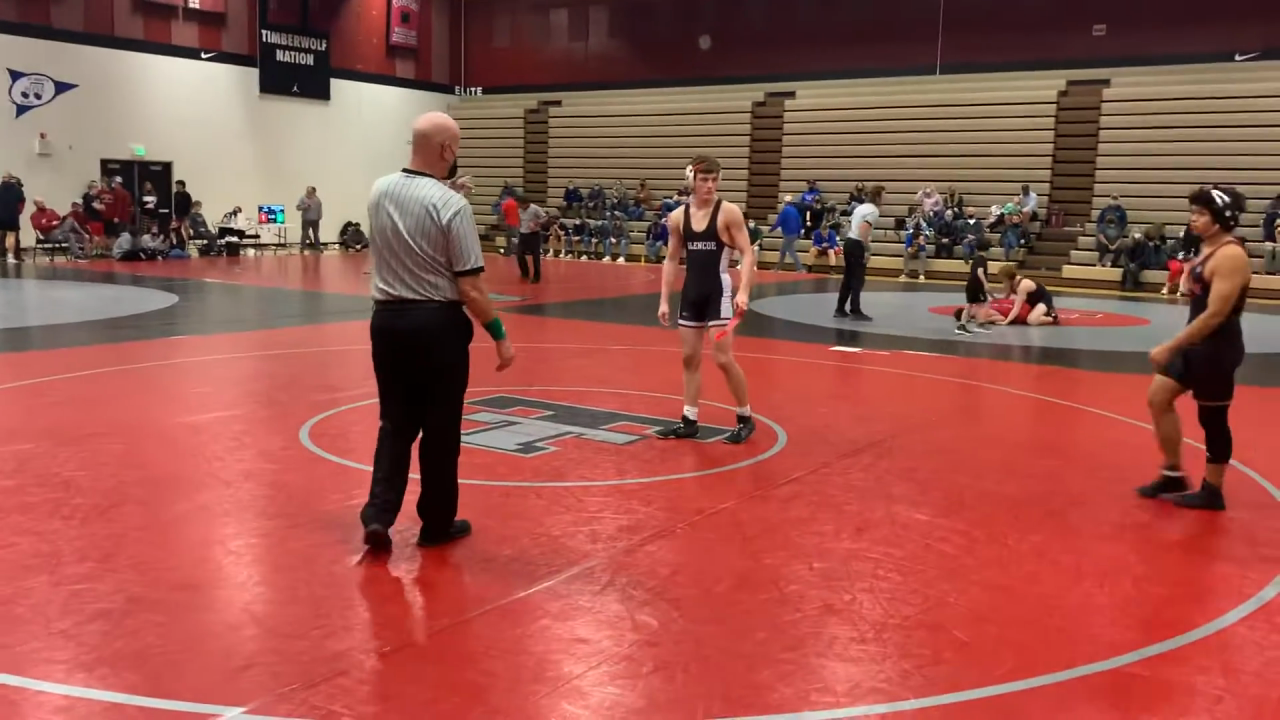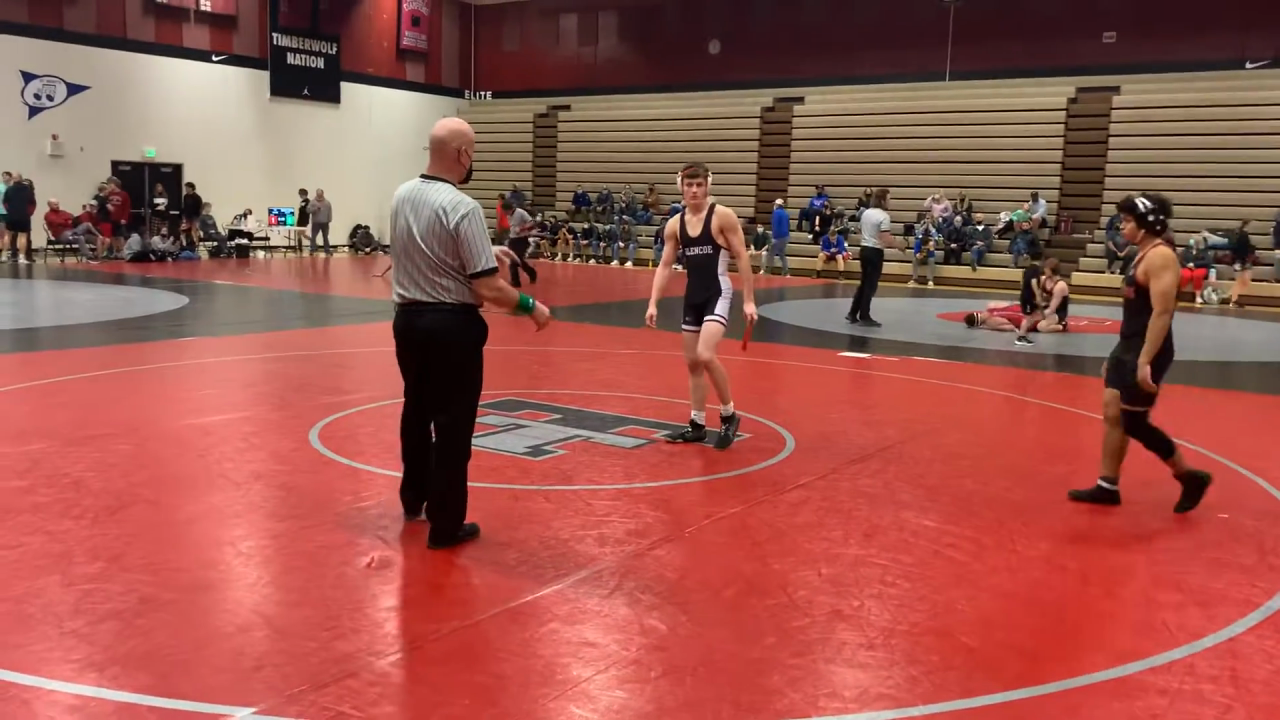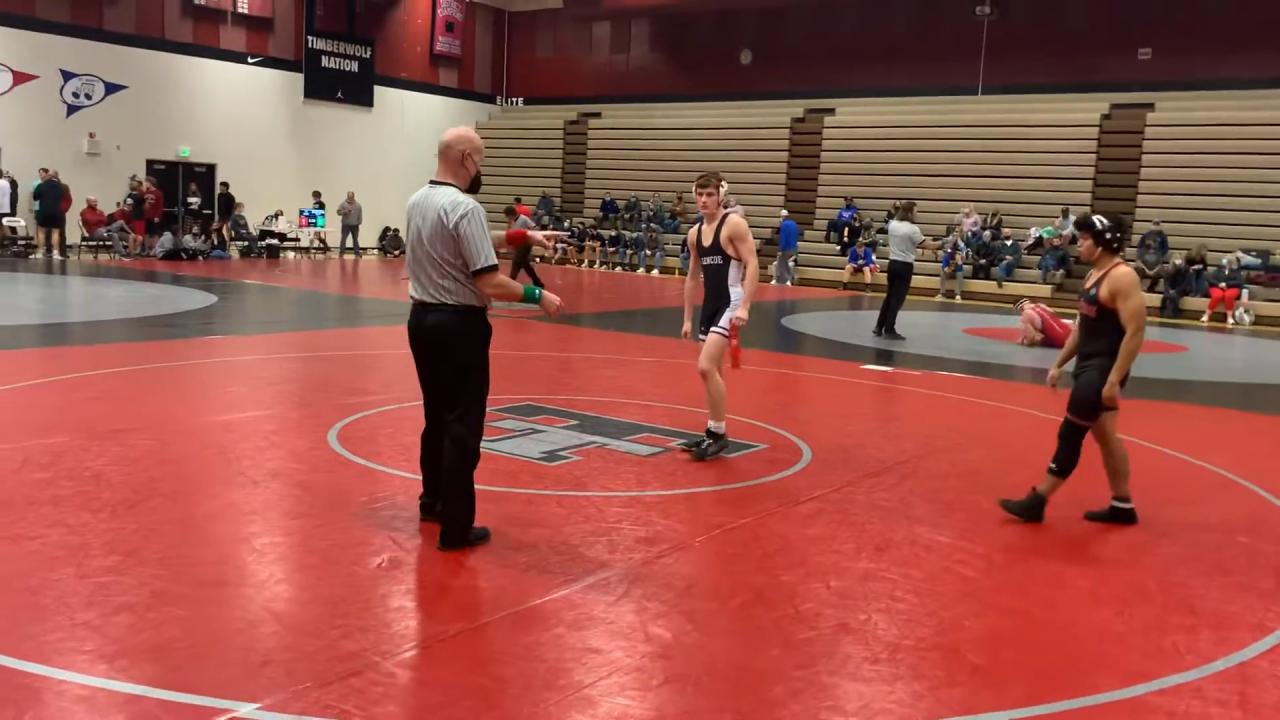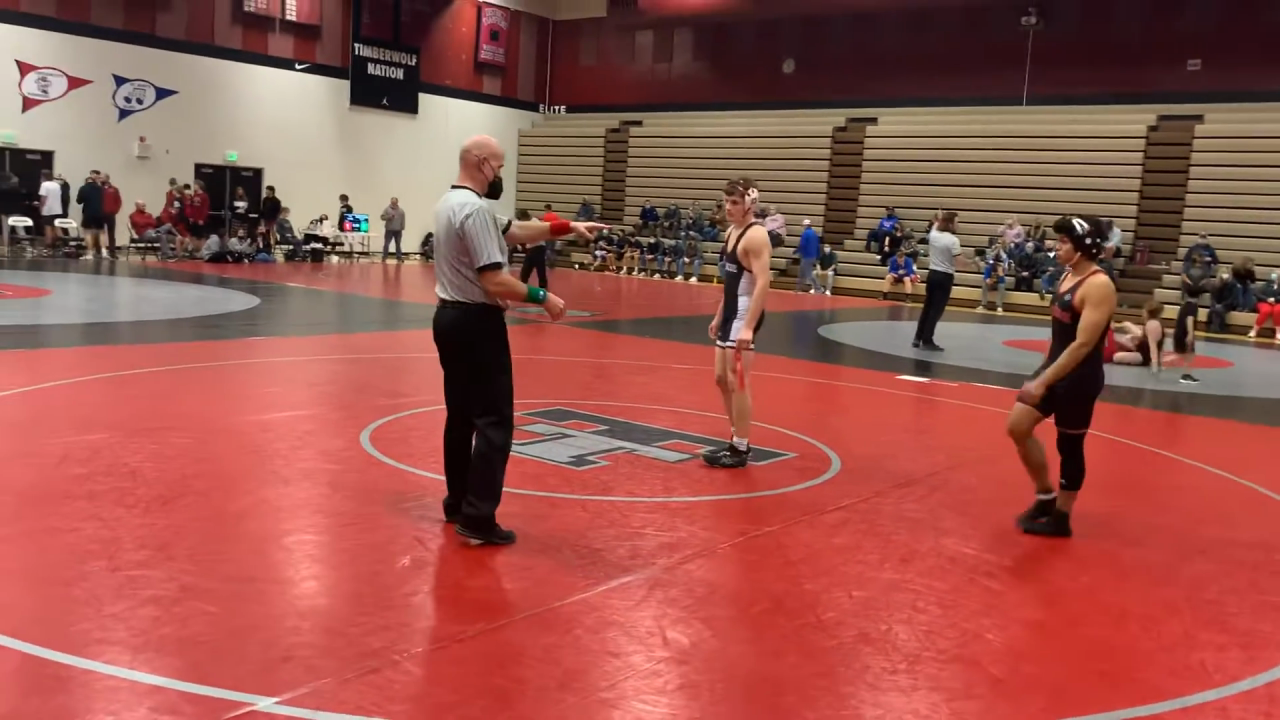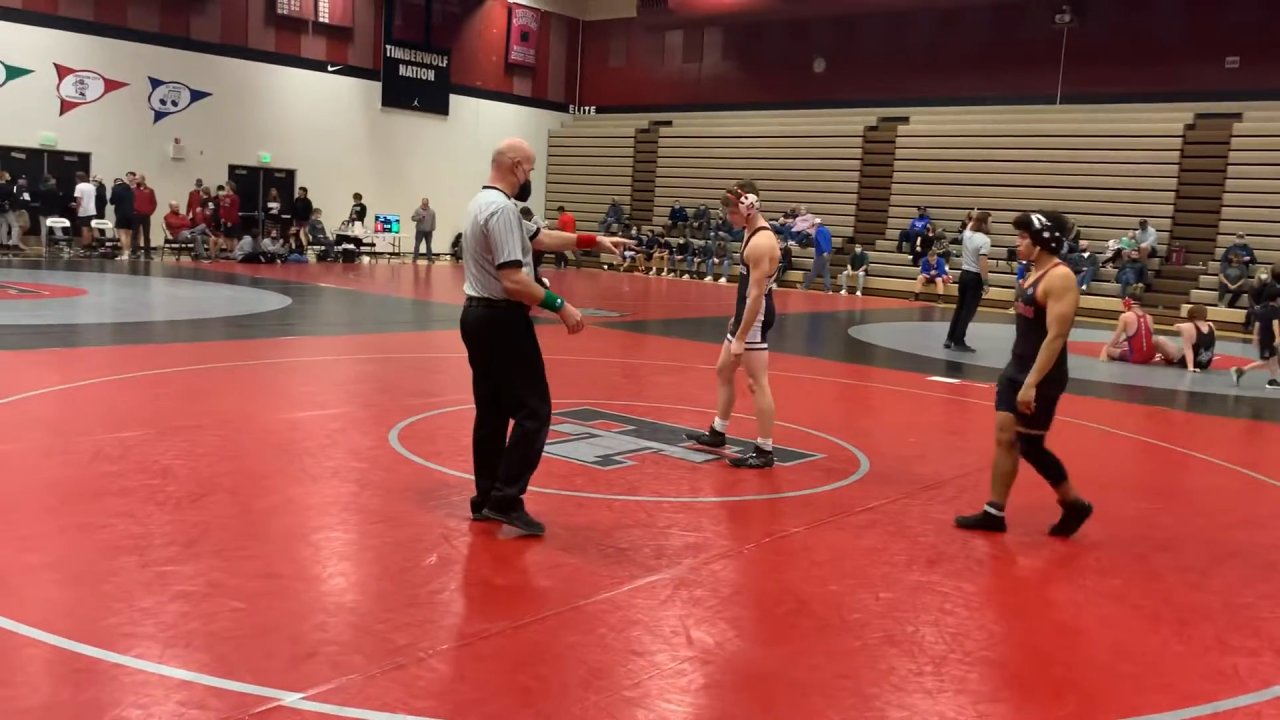
dt=0.4s
person 1, frame 1
left shoulder: (380, 191)
right shoulder: (452, 205)
right elbow: (470, 287)
right wrist: (500, 335)
left hip: (388, 319)
right hip: (437, 324)
left knee: (395, 425)
right knee: (439, 429)
left ankle: (378, 516)
right ankle: (436, 524)
person 1, frame 2
left shoulder: (402, 196)
right shoulder: (463, 208)
right elbow: (487, 288)
left wrist: (483, 251)
right wrist: (530, 305)
left hip: (408, 319)
right hip: (452, 325)
left knee: (417, 414)
right knee: (452, 427)
left ankle: (414, 499)
right ankle: (446, 525)
person 1, frame 3
left shoulder: (418, 201)
right shoulder: (464, 207)
right elbow: (490, 284)
left wrist: (522, 236)
right wrist: (538, 295)
left hip: (423, 319)
right hip: (459, 325)
left knee: (437, 417)
right knee: (464, 427)
left ankle: (433, 500)
right ankle: (455, 527)
person 1, frame 4
left shoulder: (450, 202)
right shoulder: (475, 209)
left elbow: (514, 231)
right elbow: (495, 282)
left wrist: (566, 227)
right wrist: (543, 298)
left hip: (450, 318)
right hip: (476, 323)
left knee: (461, 415)
right knee: (494, 421)
left ankle: (458, 502)
right ankle: (478, 517)
person 1, frame 5
left shoulder: (484, 202)
right shoulder: (502, 208)
left elbow: (539, 238)
right elbow: (513, 280)
left wrist: (595, 242)
right wrist: (560, 306)
left hip: (478, 315)
right hip: (502, 320)
left knee: (490, 413)
right knee: (532, 412)
left ankle: (487, 498)
right ankle: (505, 499)
person 2, frame 1
left shoulder: (1232, 256)
right shoulder: (1208, 248)
left elbow: (1213, 315)
left wrist: (1169, 347)
left hip: (1217, 349)
right hip: (1198, 345)
left knee: (1212, 418)
right knee: (1157, 399)
left ankle: (1211, 491)
right ankle: (1172, 474)
person 2, frame 2
left shoulder: (1161, 257)
right shoulder: (1142, 255)
left elbow: (1161, 315)
left wrist: (1145, 362)
right wrist: (1118, 354)
left hip: (1147, 353)
right hip: (1128, 348)
left knee: (1134, 422)
right knee: (1113, 417)
left ankle: (1191, 477)
right ankle: (1107, 485)
person 2, frame 3
left shoulder: (1122, 277)
right shoulder: (1095, 273)
left elbow: (1135, 334)
left wrist: (1113, 381)
right wrist: (1058, 364)
left hip: (1102, 370)
right hip: (1087, 365)
left knee: (1070, 434)
right knee: (1105, 436)
left ankle: (1036, 502)
right ankle: (1123, 506)
person 2, frame 4
left shoulder: (1098, 285)
right shoulder: (1069, 275)
left elbow: (1083, 345)
left wrist: (1043, 381)
right wrist: (1043, 372)
left hip: (1080, 378)
right hip: (1056, 370)
left knee: (1068, 446)
right knee: (1017, 427)
left ankle: (1059, 517)
right ankle: (1046, 496)
person 2, frame 5
left shoulder: (1060, 278)
right shoulder: (1034, 274)
left elbow: (1055, 338)
left wrist: (1031, 384)
right wrist: (1012, 373)
left hip: (1040, 376)
right hip: (1018, 370)
left knee: (1030, 447)
right knee: (1005, 441)
left ankle: (1074, 505)
right ankle: (994, 512)
person 3, frame 1
left shoulder: (728, 212)
right shoulder: (677, 216)
left elbow: (747, 253)
right elbow: (671, 260)
left wrist: (743, 292)
right wrist: (663, 300)
left hip: (718, 292)
right hip: (690, 292)
left knee: (723, 359)
right knee: (689, 358)
left ankle: (744, 418)
right ankle: (689, 421)
person 3, frame 2
left shoulder: (723, 215)
right shoulder: (675, 224)
left elbow: (742, 257)
right elbow: (665, 266)
left wrist: (749, 300)
right wrist: (653, 303)
left hip: (718, 293)
right hip: (692, 295)
left knee: (706, 356)
right knee: (693, 362)
left ankle: (729, 415)
right ankle: (697, 426)
person 3, frame 3
left shoulder: (734, 224)
right shoulder: (694, 233)
left elbow: (752, 266)
left wrist: (744, 306)
right wrist: (687, 319)
left hip: (730, 304)
right hip: (709, 305)
left knee: (707, 366)
right knee: (710, 371)
left ankle: (719, 434)
right ankle: (713, 434)
person 3, frame 4
left shoulder: (756, 236)
right shoulder: (731, 232)
left elbow: (762, 283)
left wrist: (748, 327)
right wrist: (719, 315)
left hip: (744, 313)
right hip: (730, 312)
left knee: (737, 382)
right knee: (722, 379)
left ankle: (739, 449)
right ankle: (739, 440)
person 3, frame 5
left shoulder: (762, 242)
right shoulder: (752, 232)
left elbow: (757, 293)
left wrist: (740, 338)
right wrist: (736, 317)
left hip: (755, 315)
right hip: (746, 311)
left knee: (757, 383)
right knee: (724, 371)
left ankle: (765, 450)
right ankle: (717, 433)
